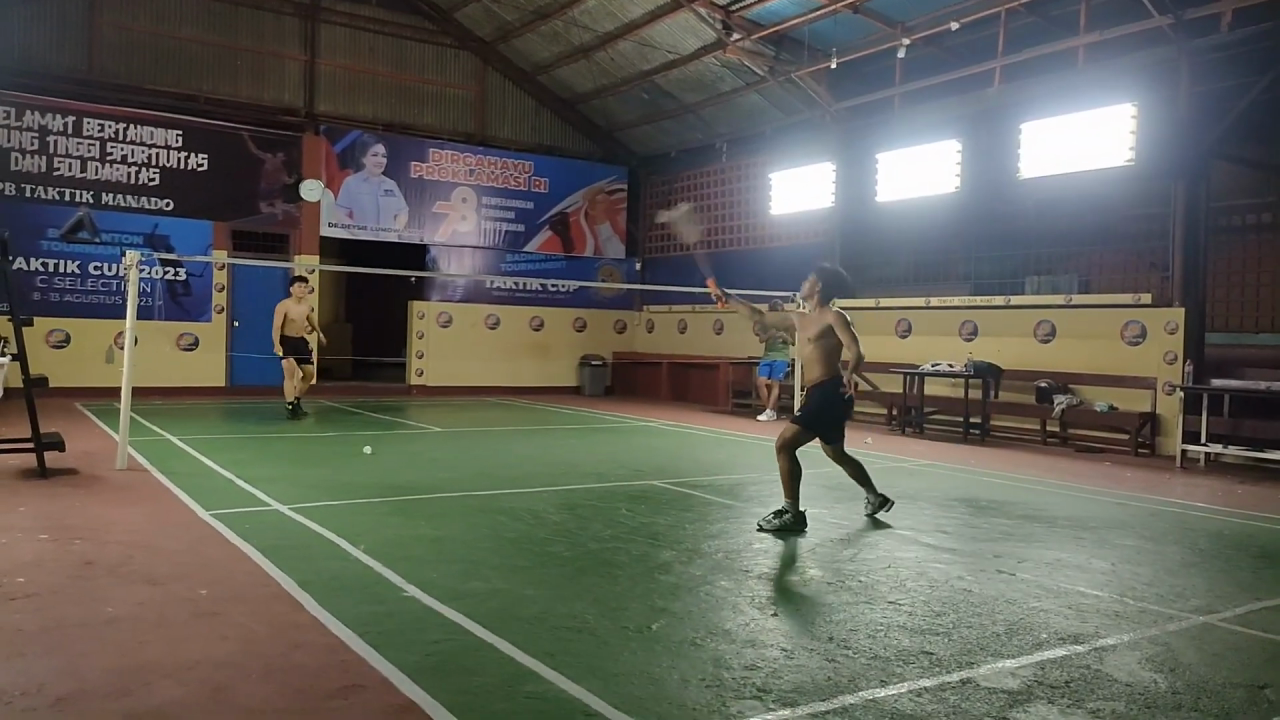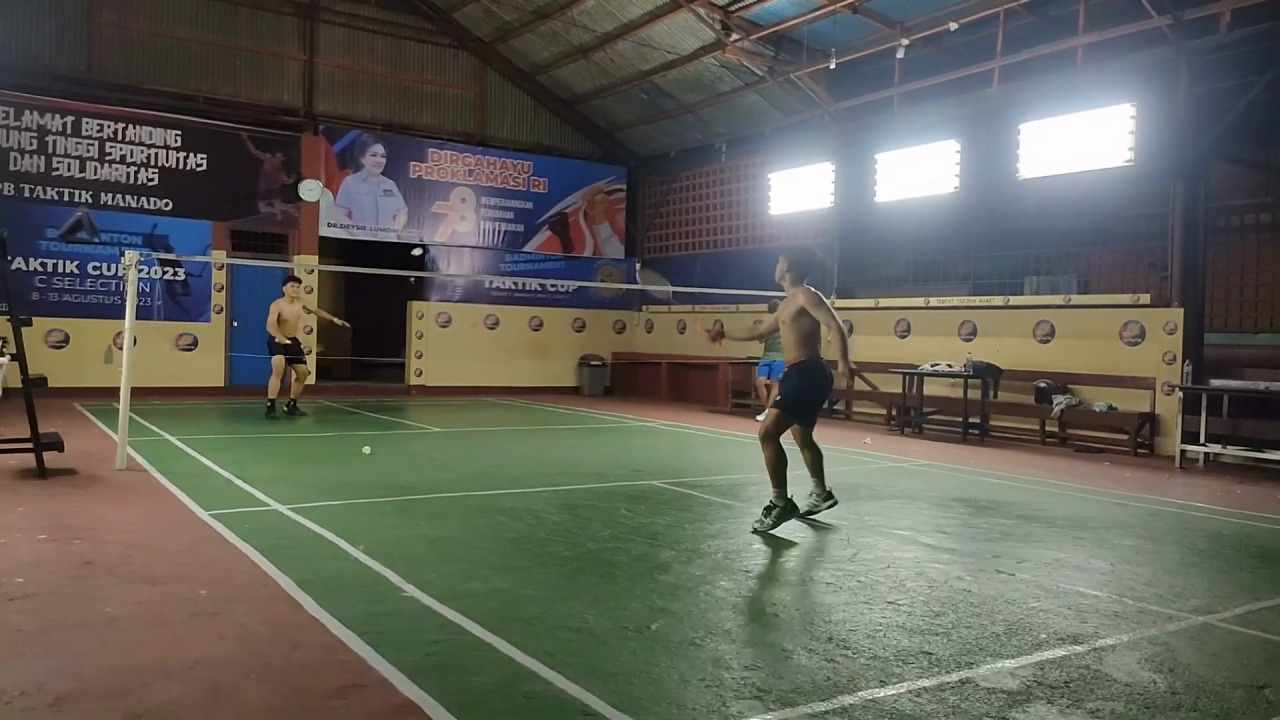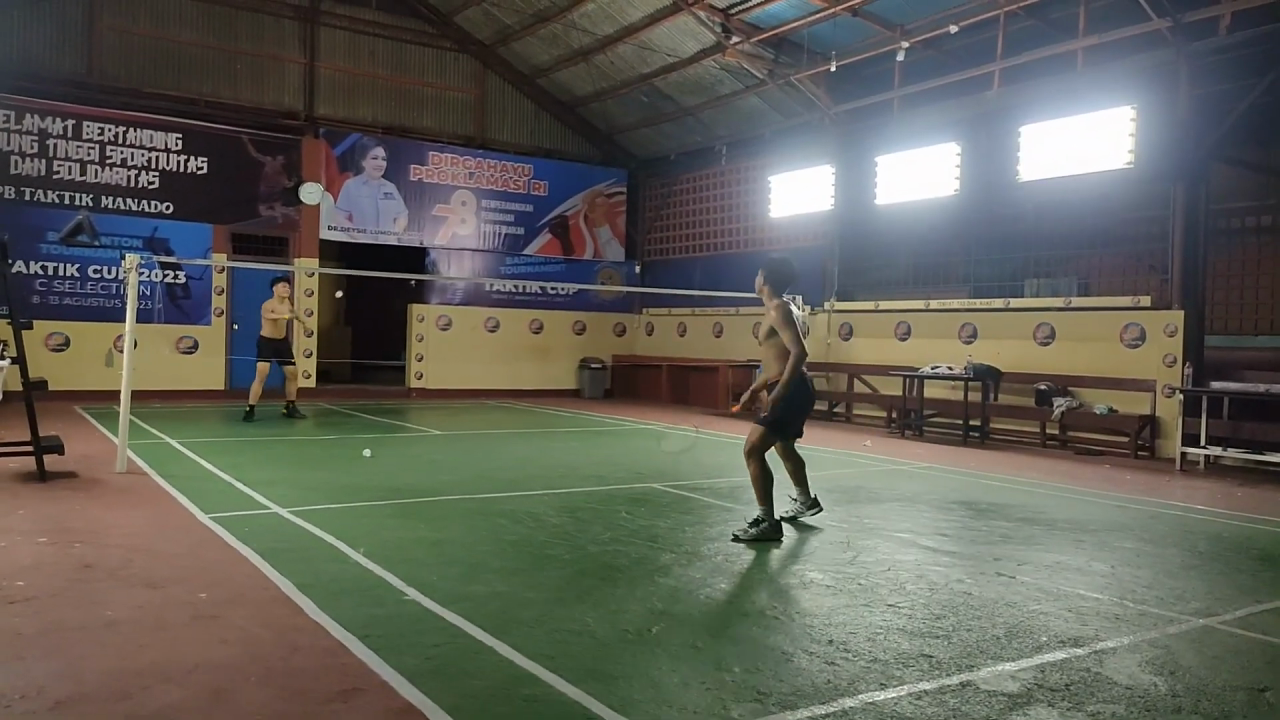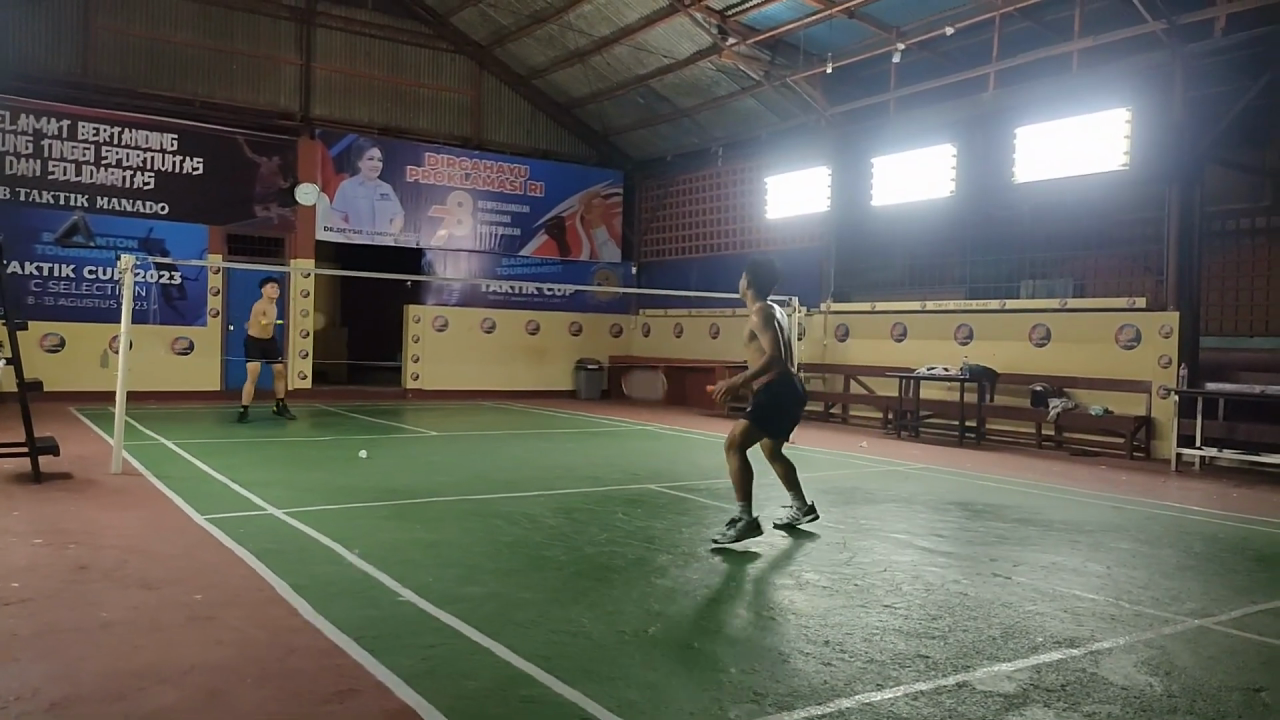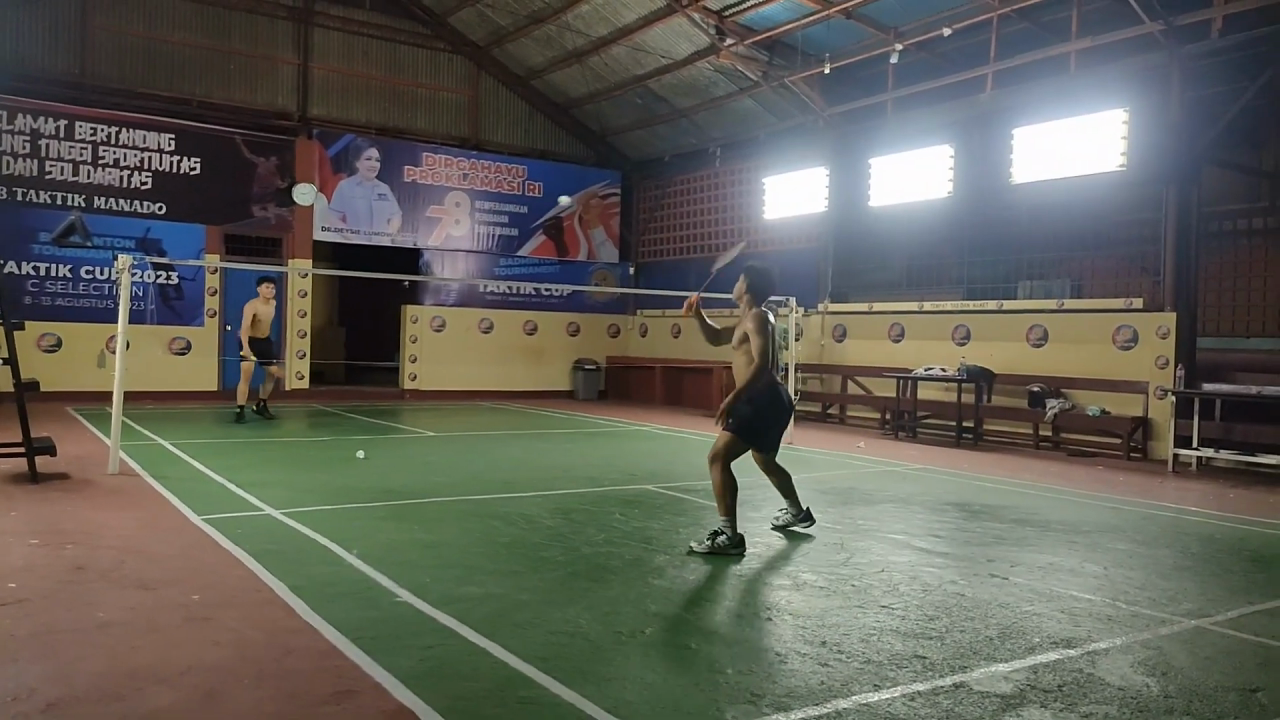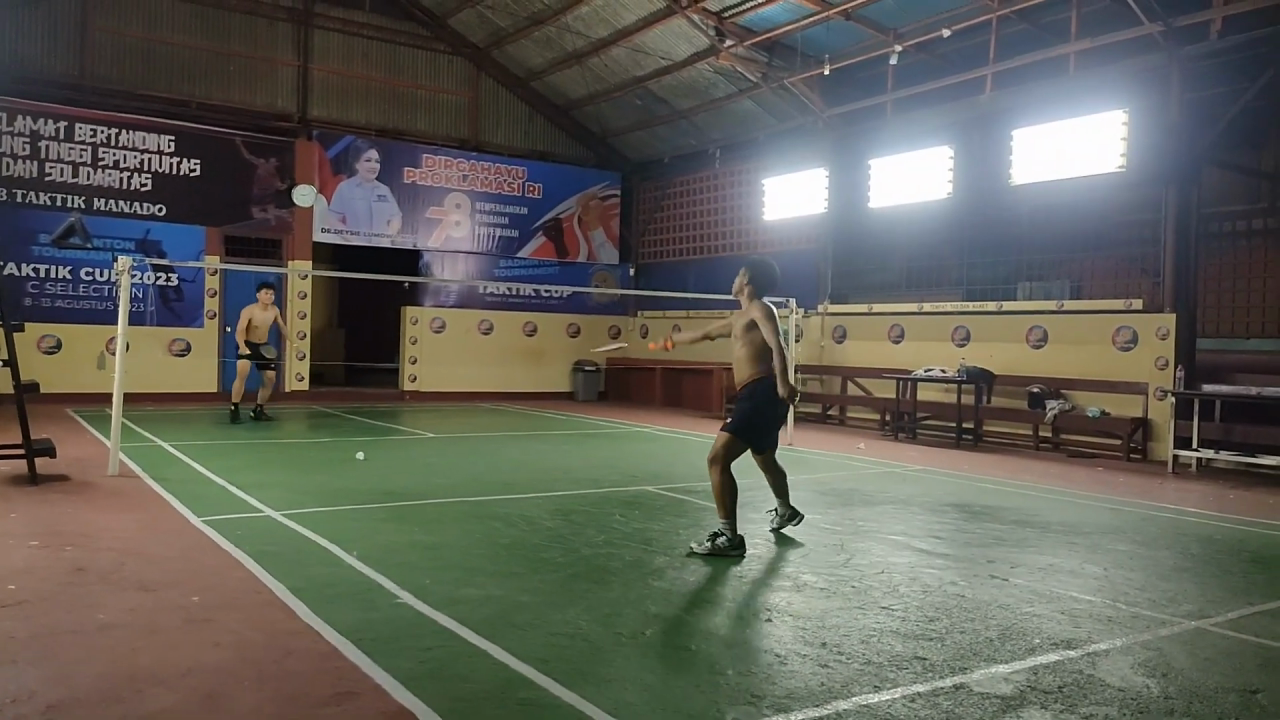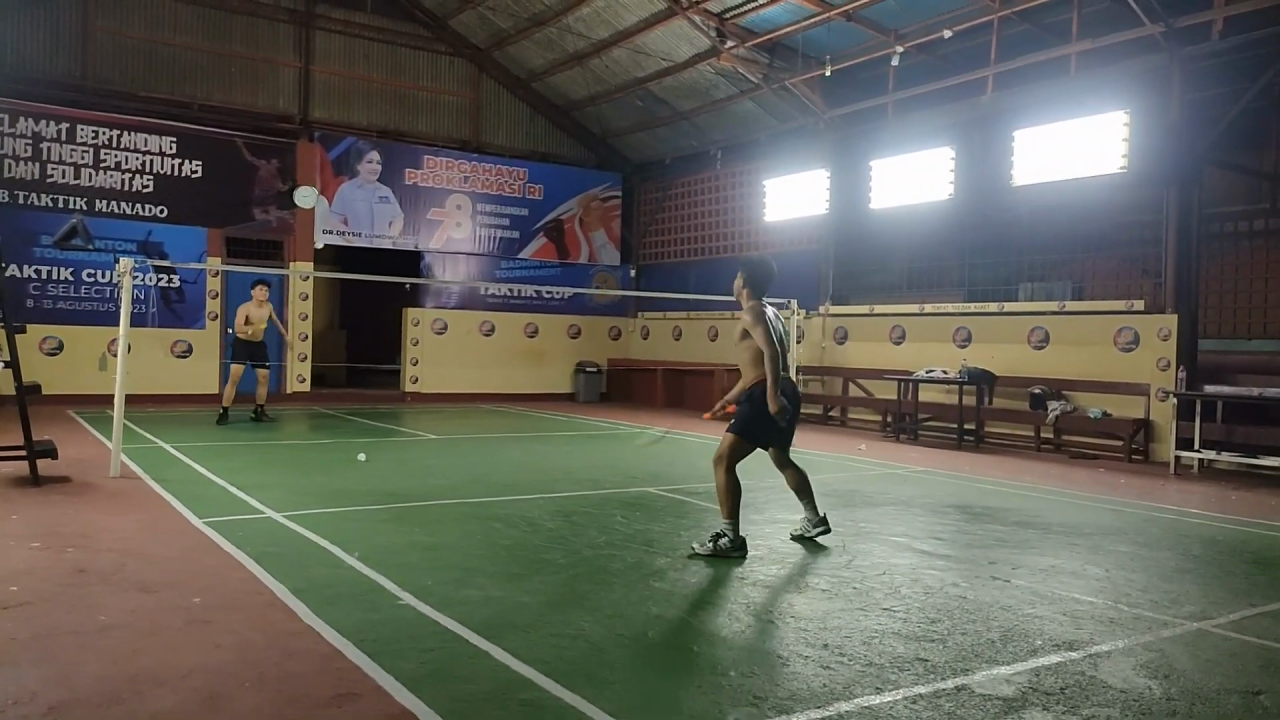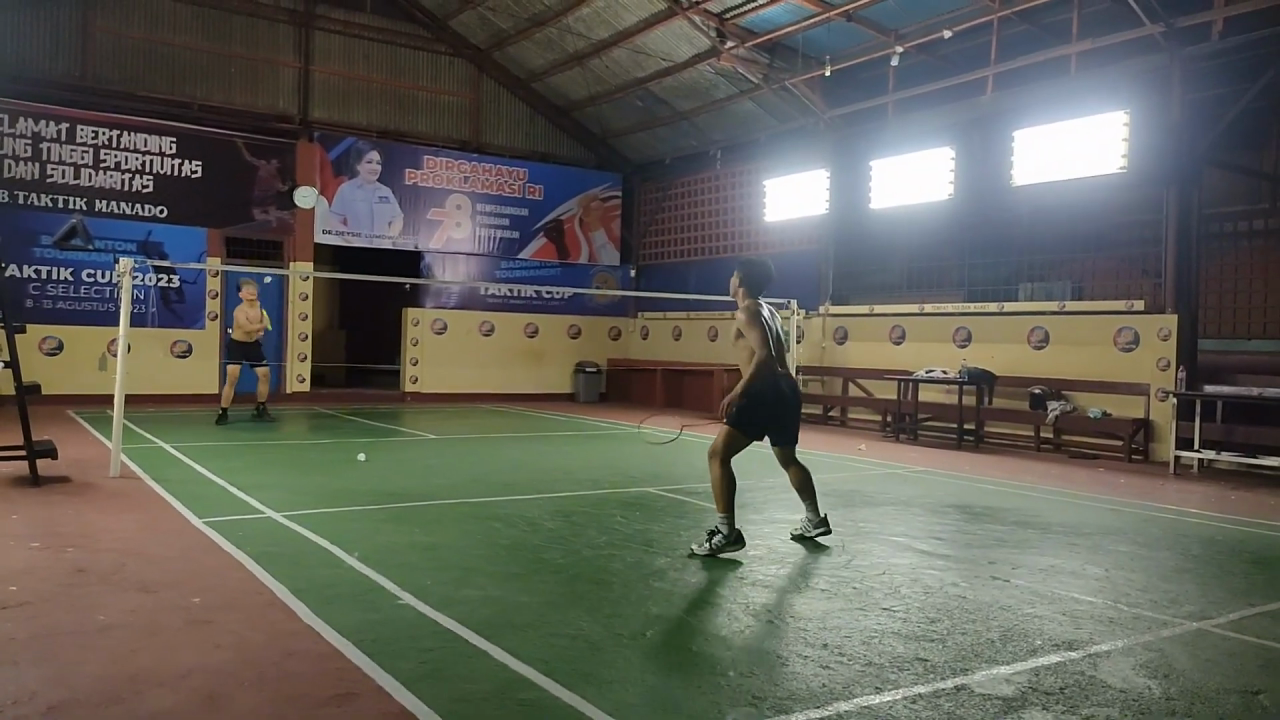
dt=0.2s
person 1, frame 1
left shoulder: (833, 316)
right shoulder: (802, 320)
left elbow: (856, 351)
right elbow: (761, 317)
left wrist: (850, 374)
right wrist: (730, 300)
left hip: (830, 394)
right hip: (820, 397)
left knee: (784, 445)
right knee: (836, 453)
left ankle: (792, 513)
right ankle: (875, 499)
person 1, frame 2
left shoulder: (806, 295)
right shoulder: (787, 304)
left elbow: (837, 328)
right elbow: (761, 331)
left wrist: (842, 360)
right wrist: (725, 334)
left hip: (807, 375)
right hip: (799, 376)
left knee: (768, 433)
right knee: (802, 438)
left ankle: (780, 504)
right ankle: (821, 494)
person 1, frame 3
left shoulder: (778, 310)
right shoulder: (782, 310)
left elbow: (799, 353)
left wrist: (777, 393)
right wrist: (754, 389)
left hip: (791, 392)
right hip: (790, 390)
left knee: (753, 449)
right knee: (783, 447)
left ankle: (767, 521)
right ankle: (805, 501)
person 1, frame 4
left shoulder: (761, 313)
right shoulder: (772, 311)
left elbow: (774, 356)
left wrist: (739, 380)
right wrist: (738, 383)
left hip: (778, 391)
right hip: (786, 390)
left knee: (734, 444)
right knee: (771, 451)
left ankle: (745, 519)
right ankle: (801, 507)
person 1, frame 5
left shoulder: (756, 317)
right shoulder: (747, 319)
left elbow: (761, 364)
right elbow: (715, 336)
left wrist: (731, 398)
right wrist: (698, 314)
left hip: (763, 400)
right hip: (771, 400)
left knee: (718, 458)
right knee: (764, 461)
left ankle: (729, 535)
right ankle: (797, 512)
person 1, frame 6
left shoulder: (760, 308)
right shoulder: (741, 317)
left elbow: (777, 347)
right elbow: (707, 333)
left wrist: (783, 381)
right wrist: (676, 339)
left hip: (762, 394)
right hip: (757, 398)
left knee: (718, 460)
right knee: (765, 459)
left ankle: (729, 536)
right ankle: (785, 511)
person 1, frame 7
left shoulder: (752, 312)
right shoulder: (768, 314)
left elbow: (771, 353)
left wrist: (772, 395)
right wrist: (729, 399)
left hip: (765, 397)
right hip: (779, 396)
left knee: (723, 460)
right knee: (782, 461)
left ankle: (731, 537)
right ankle: (814, 520)
person 1, frame 8
left shoulder: (746, 311)
right shoulder: (767, 311)
left elbow: (765, 355)
left wrist: (736, 393)
right wrist: (743, 394)
left hip: (766, 392)
right hip: (786, 390)
left knee: (718, 455)
right knee: (788, 459)
left ankle: (726, 532)
right ankle: (815, 520)
